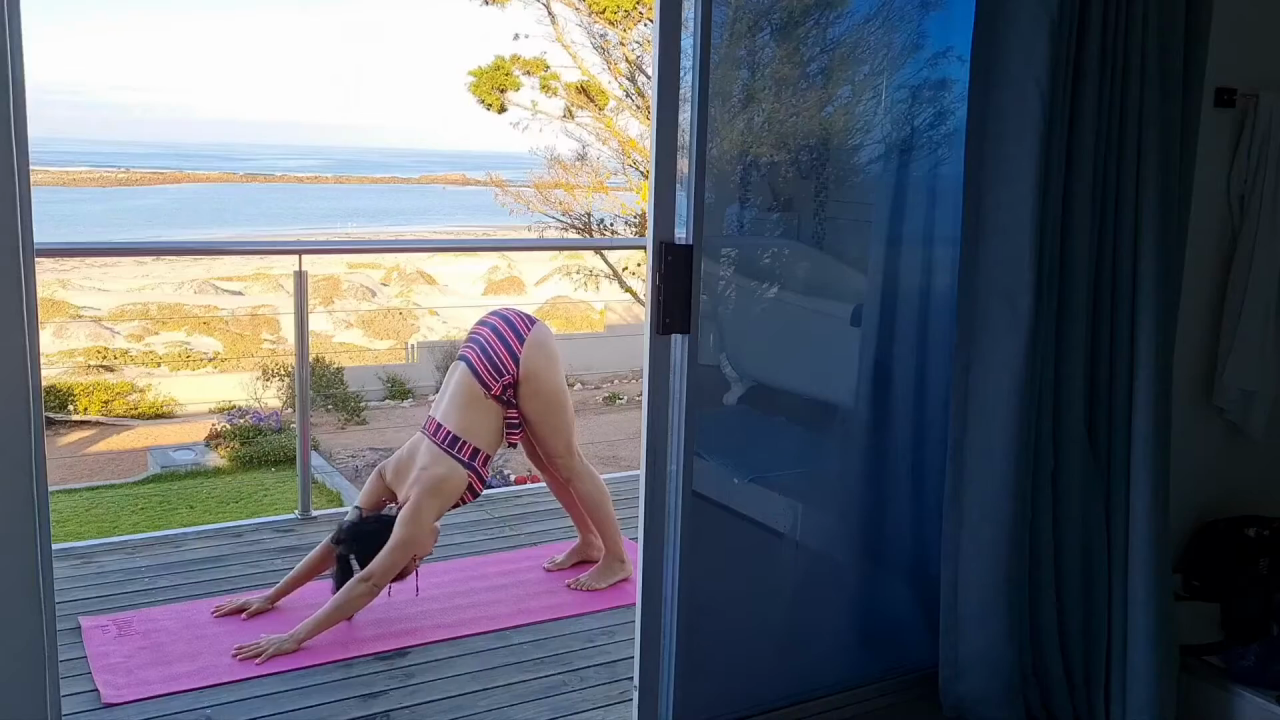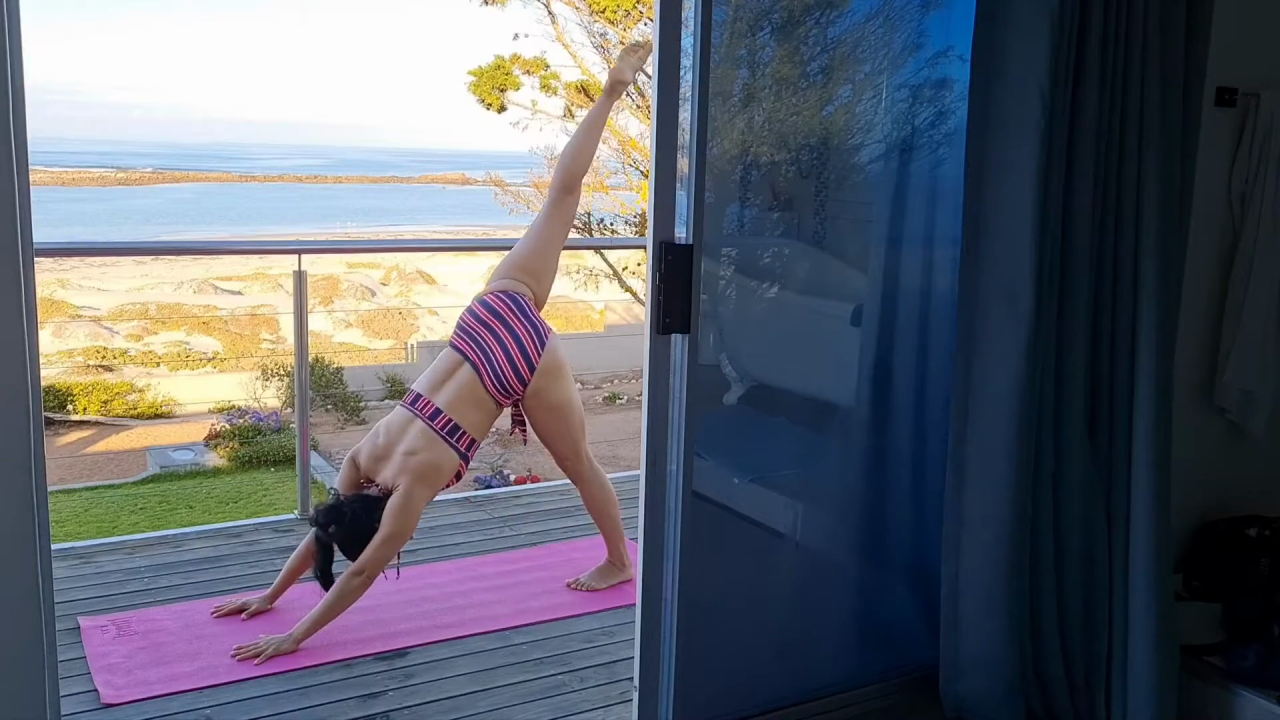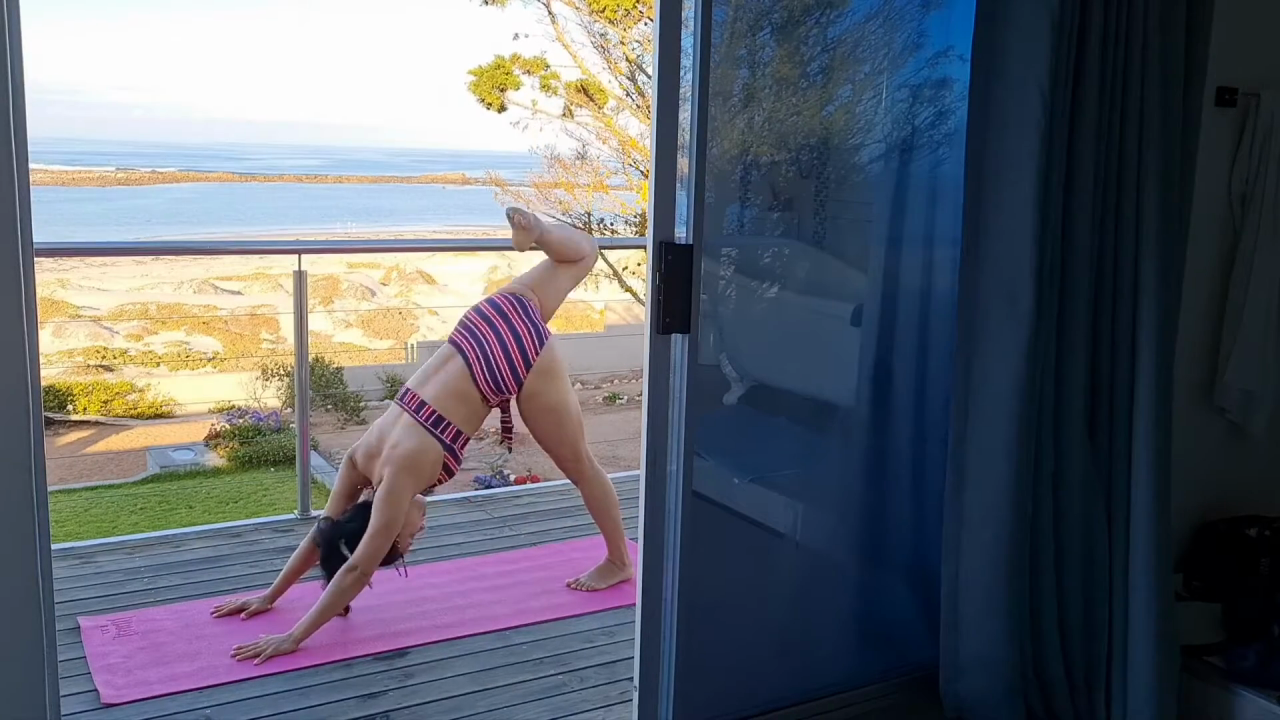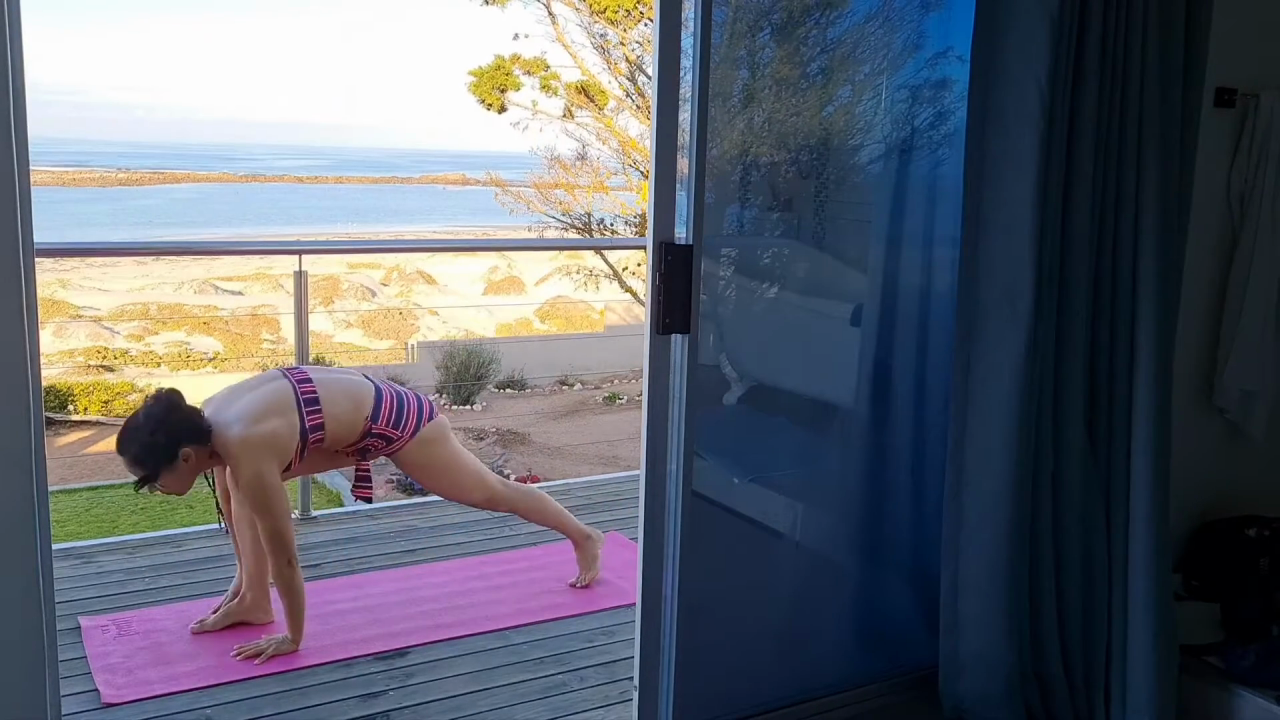
dt=1s
person 1, frame 1
left shoulder: (427, 494)
right shoulder: (393, 473)
left elbow: (370, 582)
right elbow: (340, 540)
left wrist: (295, 638)
right wrist: (271, 597)
left hip: (513, 345)
right hip: (497, 339)
left knee: (565, 462)
right knee: (545, 461)
left ankle: (617, 559)
right ankle: (588, 544)
person 1, frame 2
left shoulder: (409, 486)
right shoulder: (366, 457)
left elbow: (360, 574)
right elbow: (322, 529)
left wrist: (293, 637)
right wrist: (269, 596)
left hip: (519, 351)
right hip: (497, 316)
left knee: (577, 464)
right knee: (561, 194)
left ankle: (620, 562)
right ankle: (610, 93)
person 1, frame 3
left shoulder: (400, 474)
right shoulder: (364, 456)
left elbow: (354, 570)
right elbow: (320, 532)
left wrist: (295, 634)
right wrist: (269, 597)
left hip: (511, 348)
right hip: (491, 325)
left knee: (575, 463)
left ankle: (619, 560)
person 1, frame 4
left shoulder: (246, 452)
right shoulder: (206, 422)
left elbow: (284, 554)
right elbow: (233, 504)
left wrist: (293, 636)
right wrist: (245, 581)
left hip: (397, 419)
right hip: (358, 411)
left knee: (488, 492)
left ankle: (583, 538)
right ankle: (252, 601)
